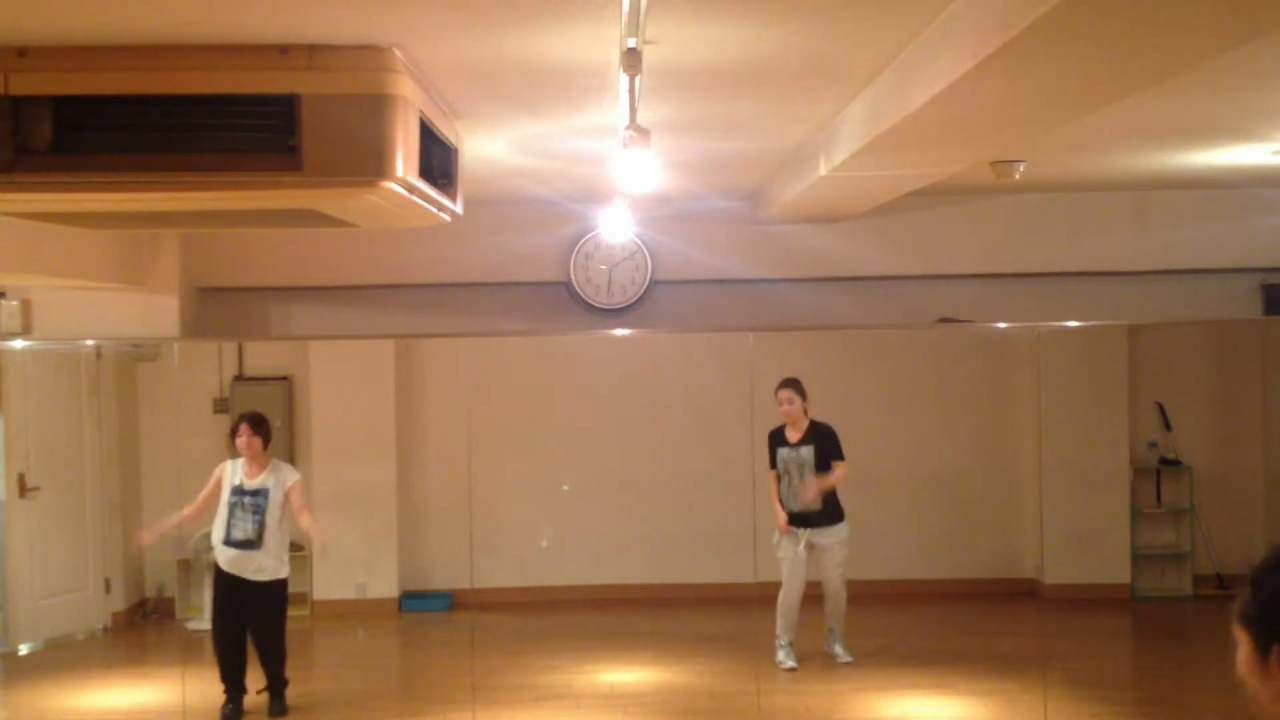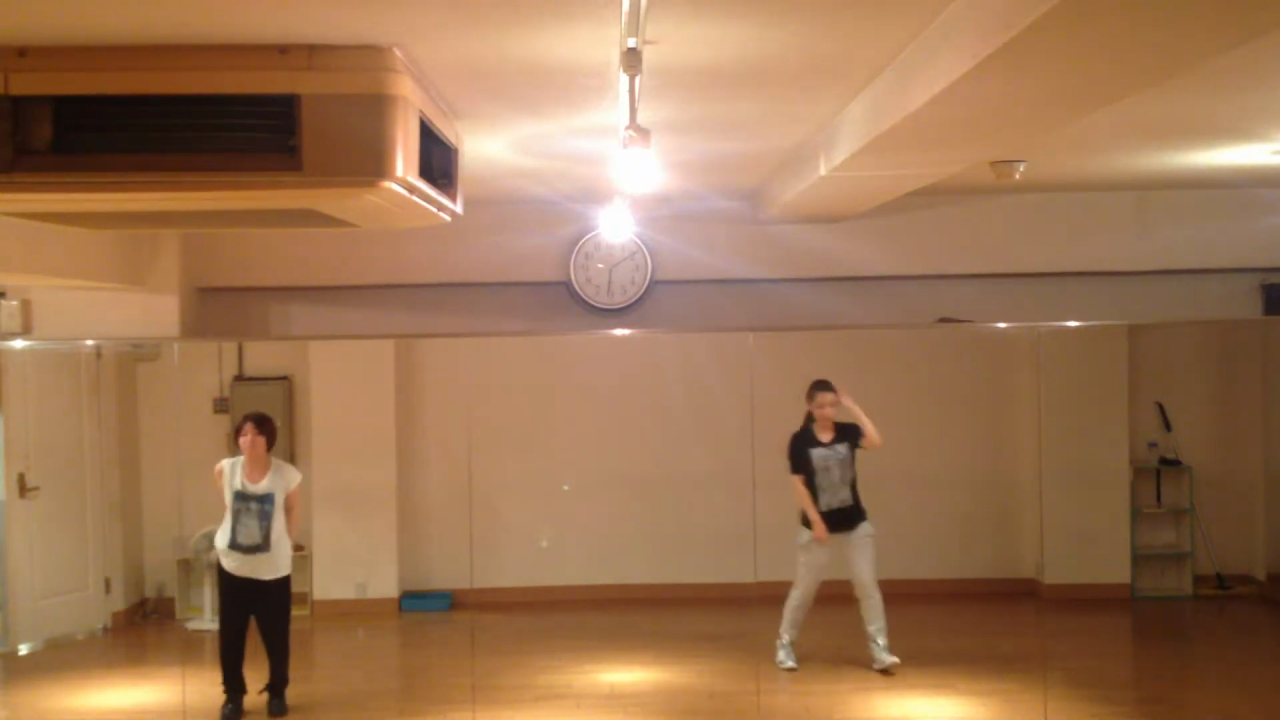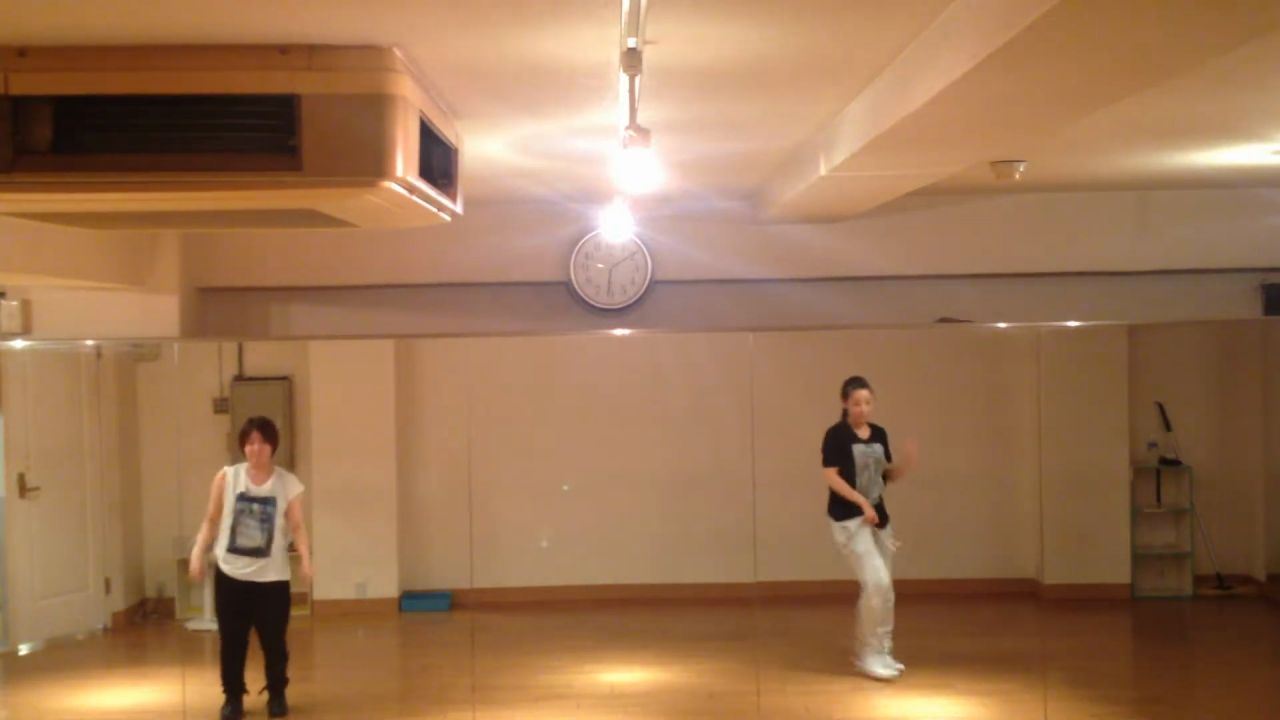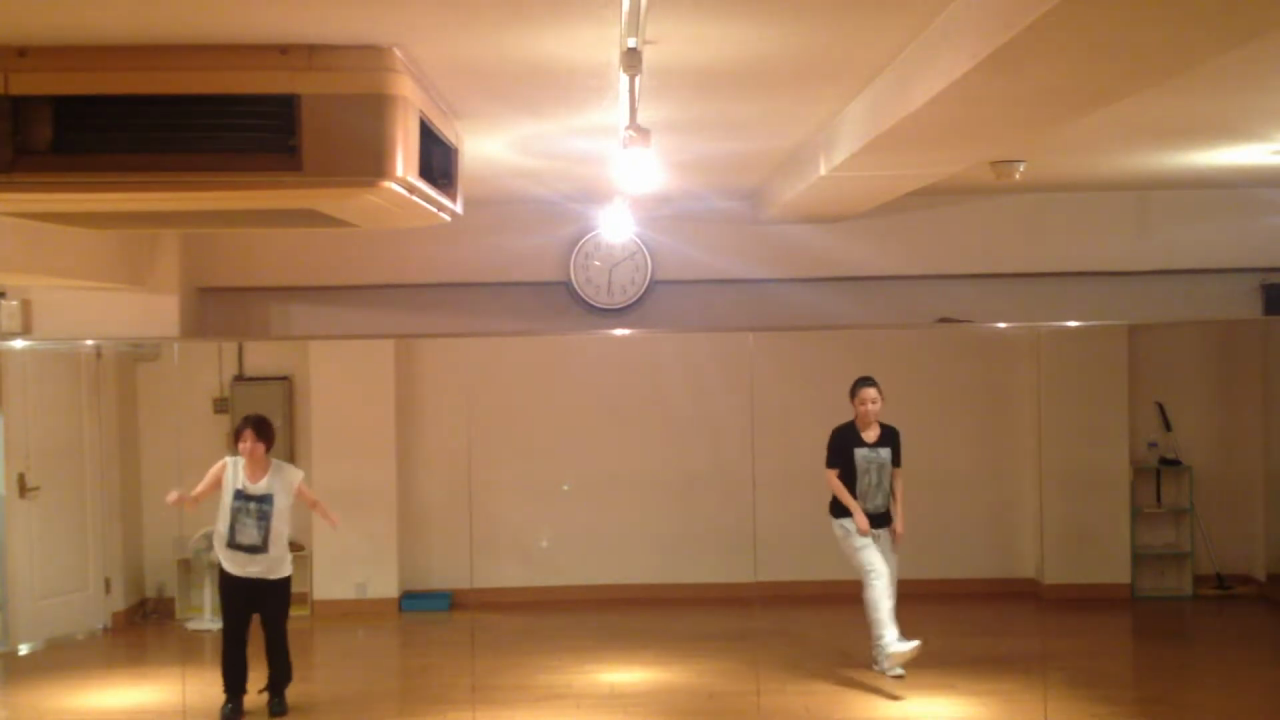
dt=0.4s
person 1, frame 1
left shoulder: (285, 475)
right shoulder: (226, 471)
left elbow: (301, 512)
right elbow: (197, 508)
left wrist: (315, 535)
right wrist: (157, 530)
left hip: (268, 572)
right hip: (228, 569)
left knee: (269, 638)
right knee: (225, 637)
left ankle: (277, 692)
right ankle: (233, 695)
person 1, frame 2
left shoulder: (286, 475)
right shoulder: (224, 470)
left wrist: (286, 543)
left hip: (273, 571)
right hip: (232, 569)
left knee: (276, 637)
right knee: (231, 637)
left ankle: (277, 693)
right ankle: (234, 695)
person 1, frame 3
left shoulder: (288, 483)
right shoulder: (226, 477)
left elbow: (297, 527)
right elbow: (211, 521)
left wrist: (305, 558)
right wrist: (197, 554)
left hip: (272, 576)
right hip: (231, 574)
left knee: (273, 640)
right knee: (232, 640)
left ankle: (276, 694)
person 1, frame 4
left shoulder: (287, 474)
right shoulder: (225, 468)
left elbow: (311, 501)
right elbow: (197, 496)
left wrist: (329, 517)
right wrist: (179, 498)
left hip: (274, 571)
right hip: (234, 570)
left knee: (275, 635)
right knee: (233, 635)
left ankle: (277, 693)
right ankle: (234, 695)
person 2, frame 1
left shoulder: (823, 433)
right shoulder: (775, 437)
left elbow: (841, 471)
left wrist: (818, 484)
right wrist: (777, 510)
left hip: (828, 523)
right hip: (791, 525)
left knee: (834, 585)
right knee: (792, 587)
left ankle: (835, 639)
right ankle: (784, 645)
person 2, frame 2
left shoulder: (847, 430)
right shoulder: (800, 440)
left elbow: (875, 441)
right elbow: (799, 484)
left wrist: (854, 409)
right wrist: (815, 521)
left hip: (855, 522)
right hip: (819, 525)
left knee: (867, 584)
right knee: (804, 588)
left ankle: (879, 650)
right ankle: (785, 644)
person 2, frame 3
left shoulder: (879, 434)
right shoulder: (836, 435)
left elbow: (888, 474)
right elbow: (831, 477)
left wrist: (906, 462)
right wrist: (862, 502)
left hip: (878, 518)
right hip: (849, 520)
left knee: (885, 587)
right knee: (877, 582)
left ankle: (881, 649)
right ankle: (867, 651)
person 2, frame 4
left shoulder: (892, 435)
right shoulder: (841, 435)
left elbow: (896, 477)
right elbow: (832, 478)
left wrist: (898, 514)
right wrist: (857, 512)
left hip: (883, 521)
right hip: (850, 519)
left knee: (887, 583)
right knee: (875, 576)
left ankle: (886, 653)
right ankle: (891, 644)
